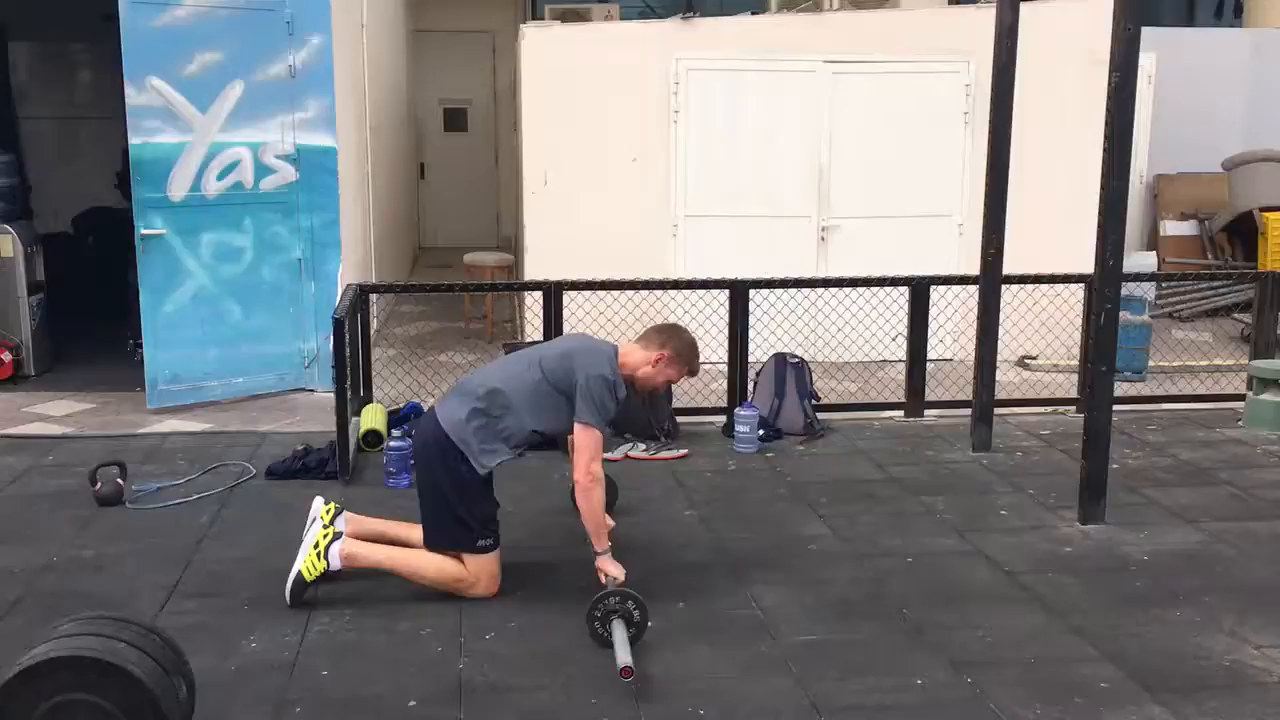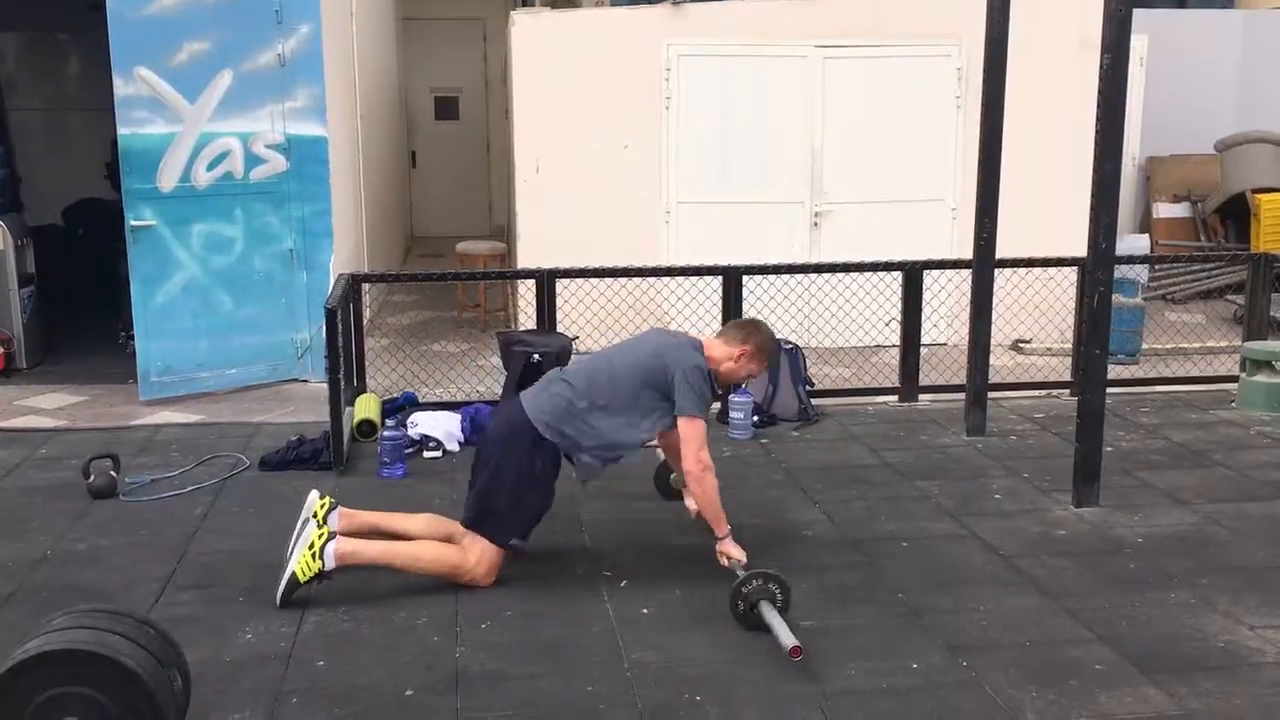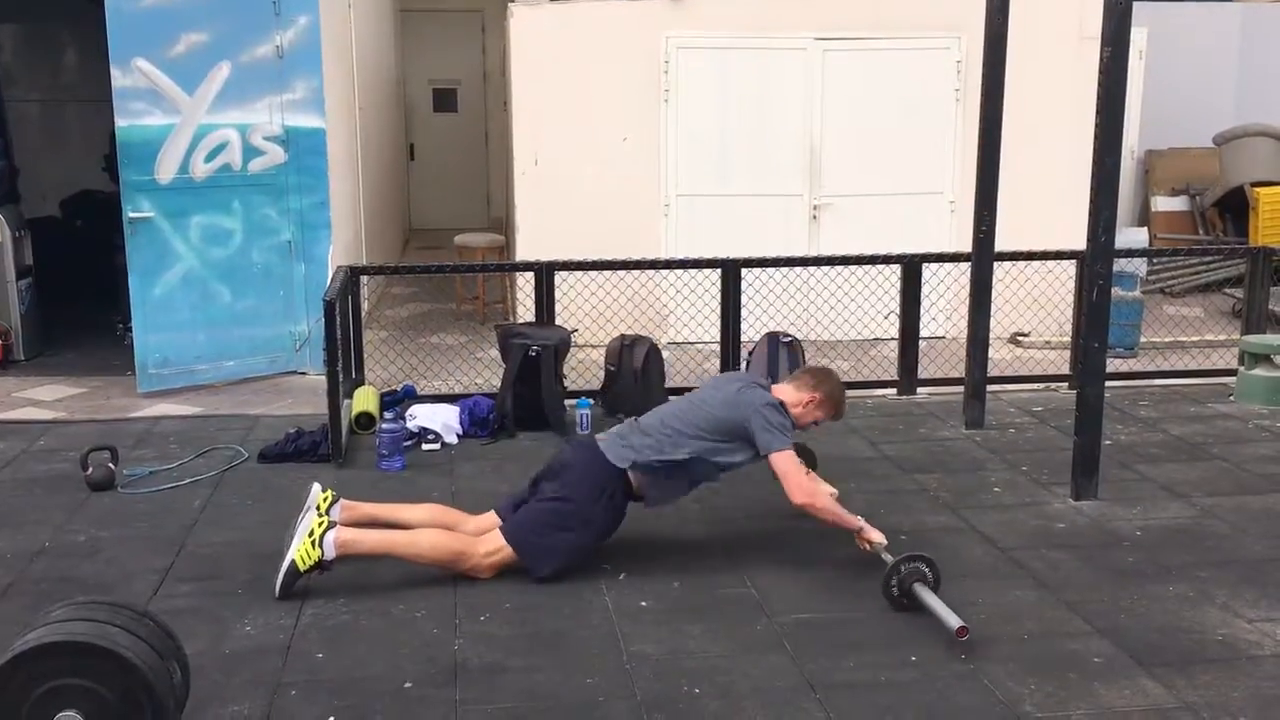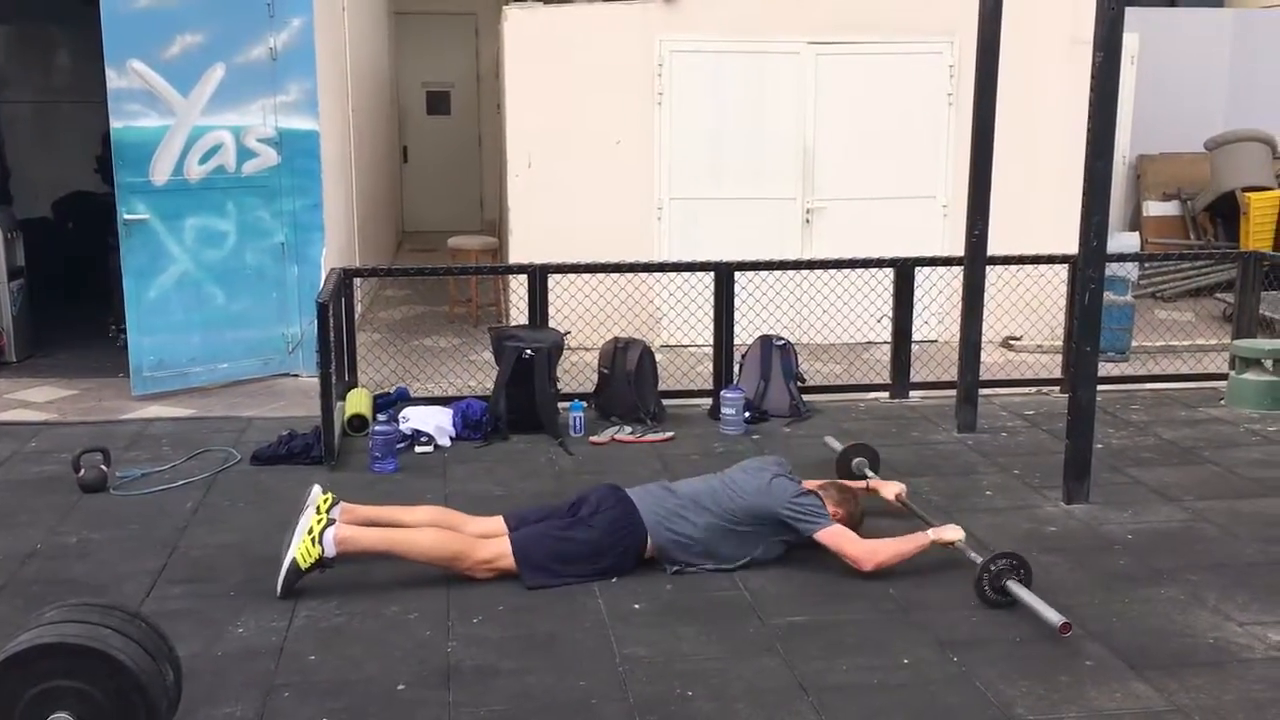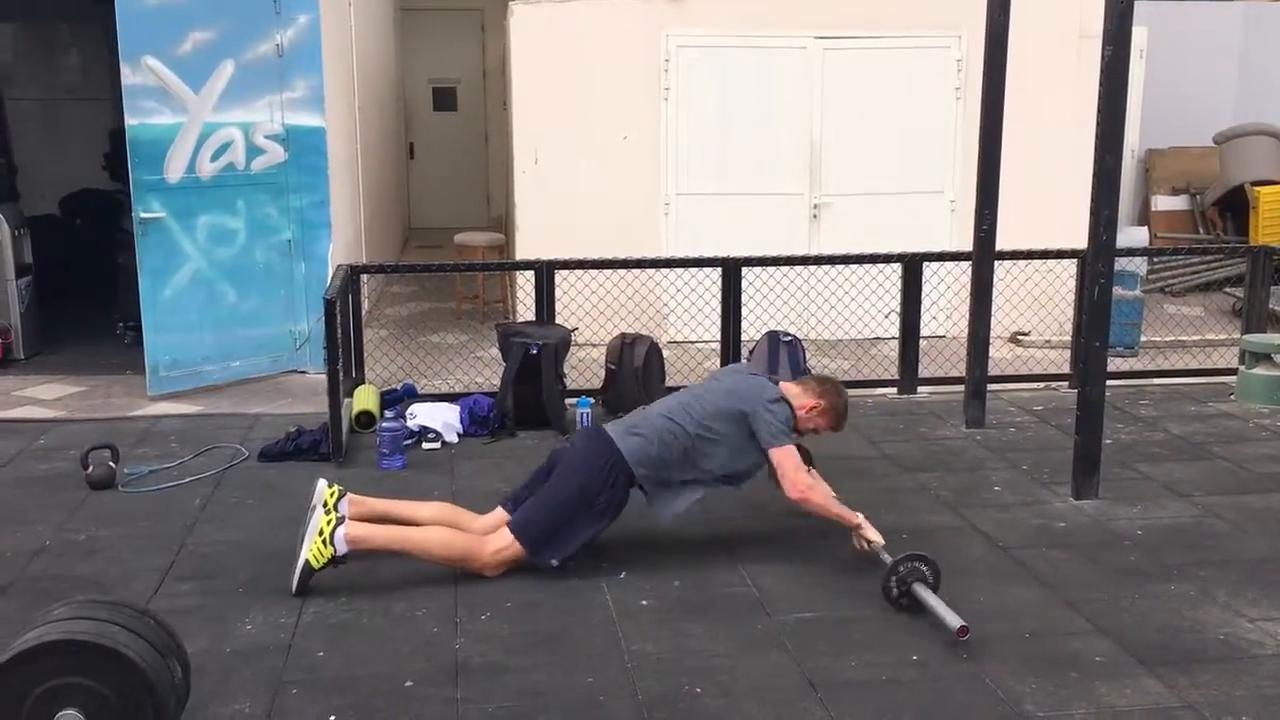
dt=0.7s
person 1, frame 1
left shoulder: (596, 355)
right shoulder: (602, 376)
left elbow: (578, 443)
right elbow: (587, 474)
left wrist: (597, 511)
right wrist: (603, 552)
left hip: (449, 429)
right hip: (454, 442)
left knee: (453, 544)
right knee: (480, 580)
left ankle: (340, 523)
right ankle: (339, 551)
person 1, frame 2
left shoulder: (677, 349)
right shoulder: (695, 368)
left elbow: (667, 427)
right elbow: (697, 462)
left wrist: (688, 493)
right wrist: (723, 536)
left hip: (519, 419)
right hip: (533, 435)
left knee: (467, 535)
right knee: (476, 567)
left ankle: (335, 517)
right ankle: (334, 550)
person 1, frame 3
left shoulder: (743, 385)
right shoulder: (767, 411)
right elbow: (800, 496)
left wrist: (809, 473)
right wrist: (858, 526)
left hip: (588, 458)
right hip: (601, 486)
left knee: (473, 527)
right knee: (479, 558)
left ankle: (335, 510)
right ankle: (333, 540)
person 1, frame 4
left shoulder: (778, 470)
right shoulder: (794, 502)
right elbow: (866, 557)
left wrist: (872, 481)
right wrist: (934, 534)
left hip: (614, 502)
right hip: (624, 535)
left knee: (476, 526)
right knee: (479, 557)
left ankle: (337, 510)
right ankle: (334, 538)
person 1, frame 5
left shoulder: (753, 379)
right shoulder: (770, 404)
right elbow: (798, 489)
left wrist: (805, 467)
right wrist: (855, 521)
left hip: (594, 446)
right hip: (607, 468)
left knee: (483, 525)
right knee: (491, 554)
left ankle: (346, 504)
right ankle: (344, 535)
